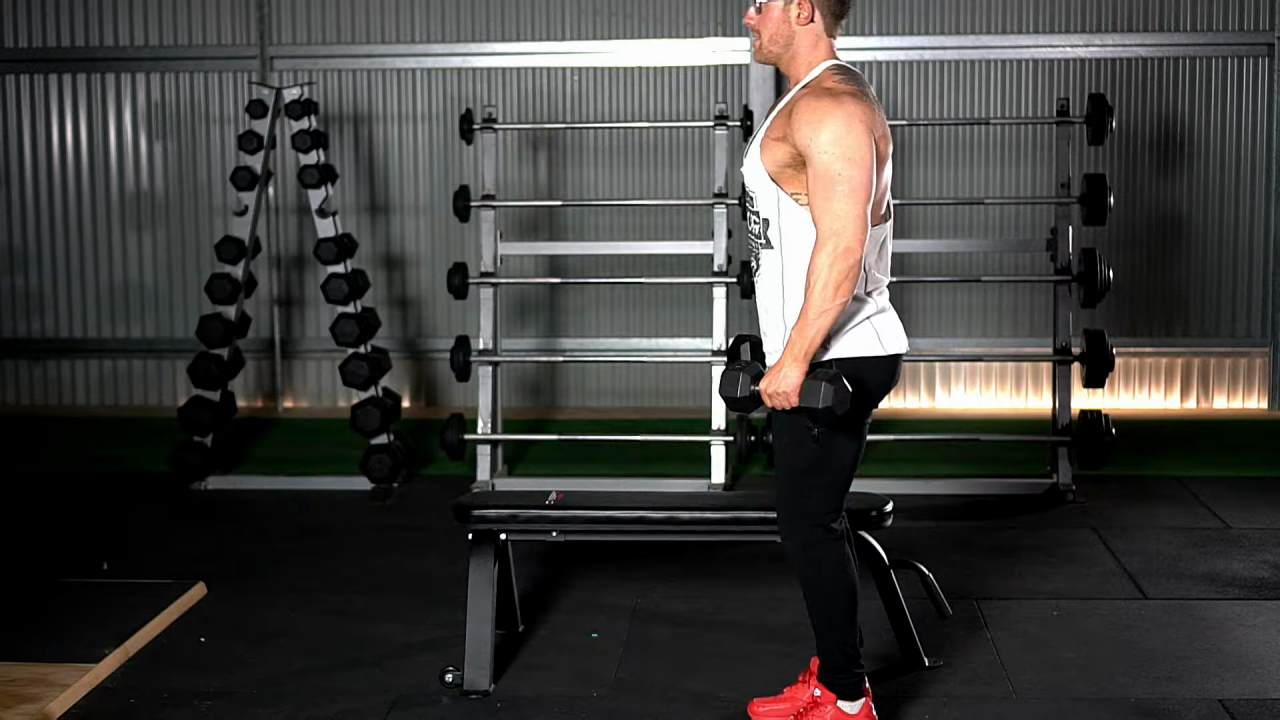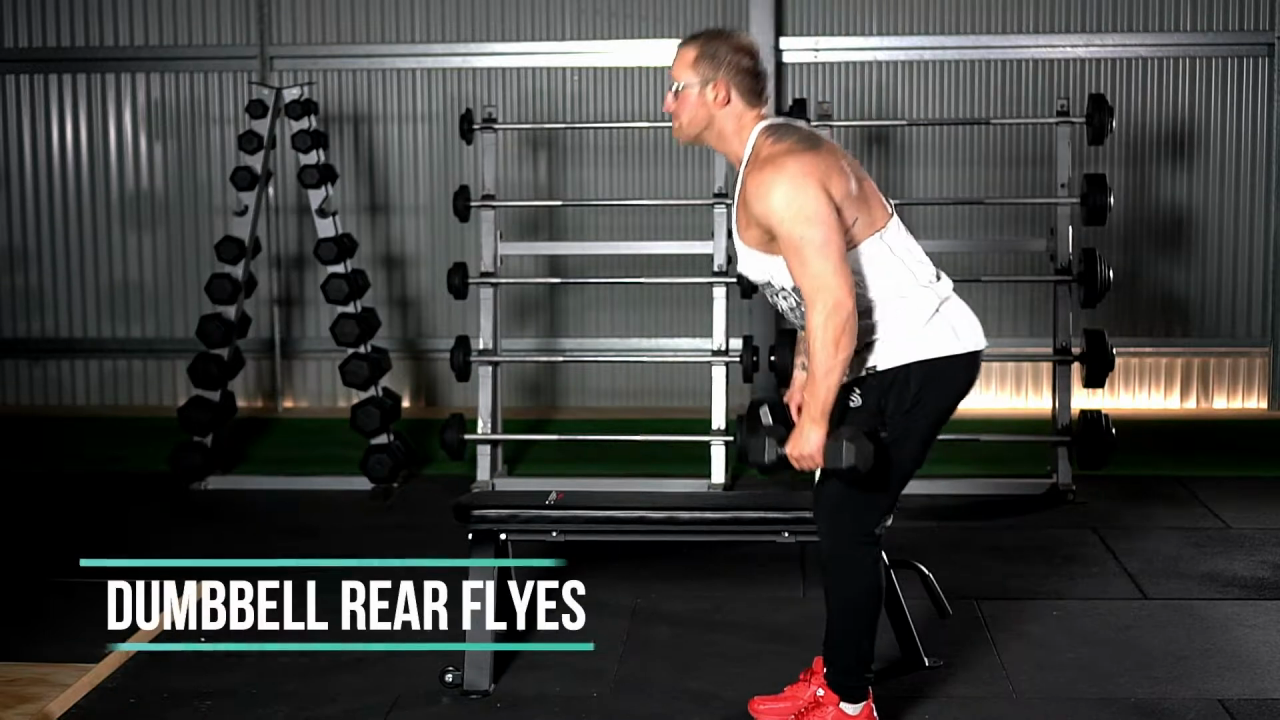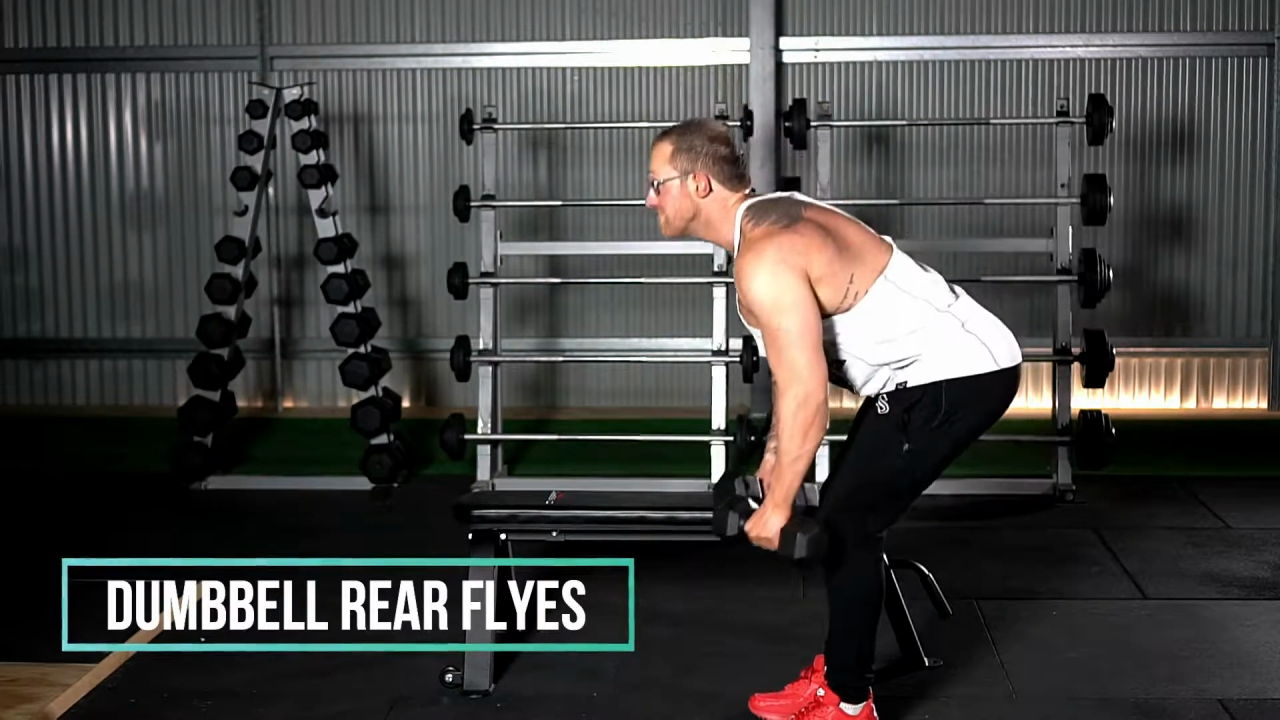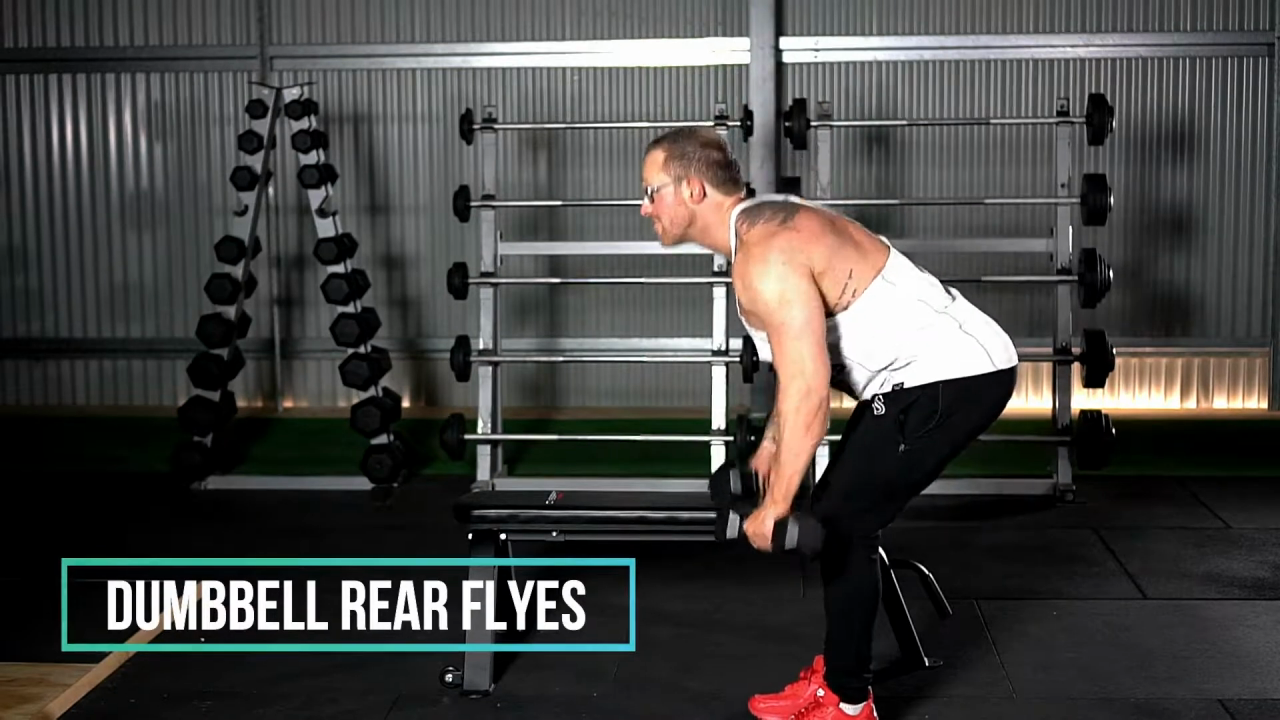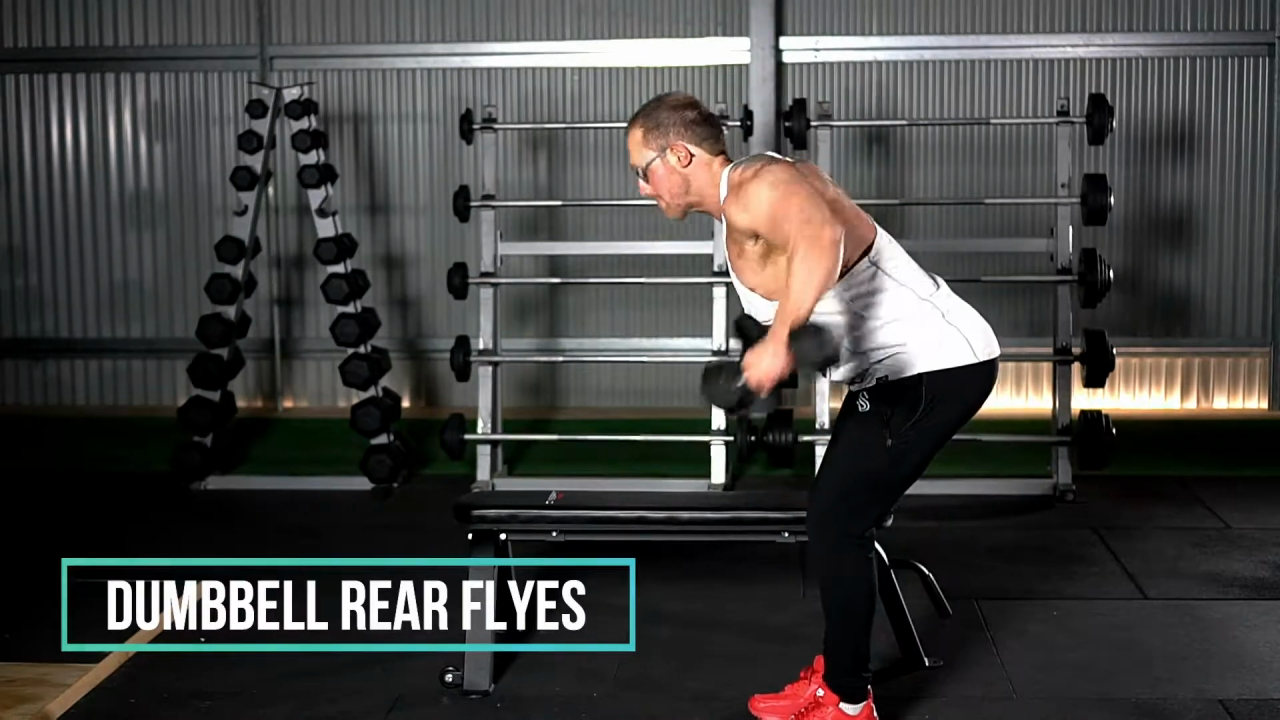
dt=0.7s
person 1, frame 1
left shoulder: (830, 108)
right shoulder: (818, 100)
left elbow: (843, 248)
left wrist: (794, 359)
left hip: (833, 359)
right hip: (825, 354)
left knee: (808, 524)
right knee: (811, 521)
person 1, frame 2
left shoulder: (777, 174)
right shoulder: (776, 153)
left elbow: (835, 304)
left wrist: (814, 421)
right wrist: (803, 375)
left hip: (921, 356)
right hip: (911, 348)
left knee: (847, 521)
right knee: (841, 514)
person 1, frame 3
left shoulder: (764, 258)
right shoulder: (770, 223)
left elbow: (806, 392)
right elbow: (800, 367)
left wrist: (778, 504)
right wrist: (774, 455)
left hip: (956, 375)
right hip: (944, 364)
left knee: (847, 523)
right knee: (846, 513)
right ankle: (839, 672)
person 1, frame 4
left shoulder: (764, 253)
right shoulder: (763, 231)
left elbow: (810, 386)
right elbow: (804, 355)
left wrist: (774, 501)
right wrist: (770, 446)
left hip: (953, 377)
right hip: (937, 369)
left knee: (841, 525)
right knee: (840, 513)
person 1, frame 5
left shoulder: (751, 193)
right shoulder: (751, 189)
left elbow: (821, 232)
left wrist: (778, 342)
right wrist: (785, 329)
left hip: (934, 364)
right hip: (918, 358)
left knee: (837, 522)
right knee: (836, 516)
